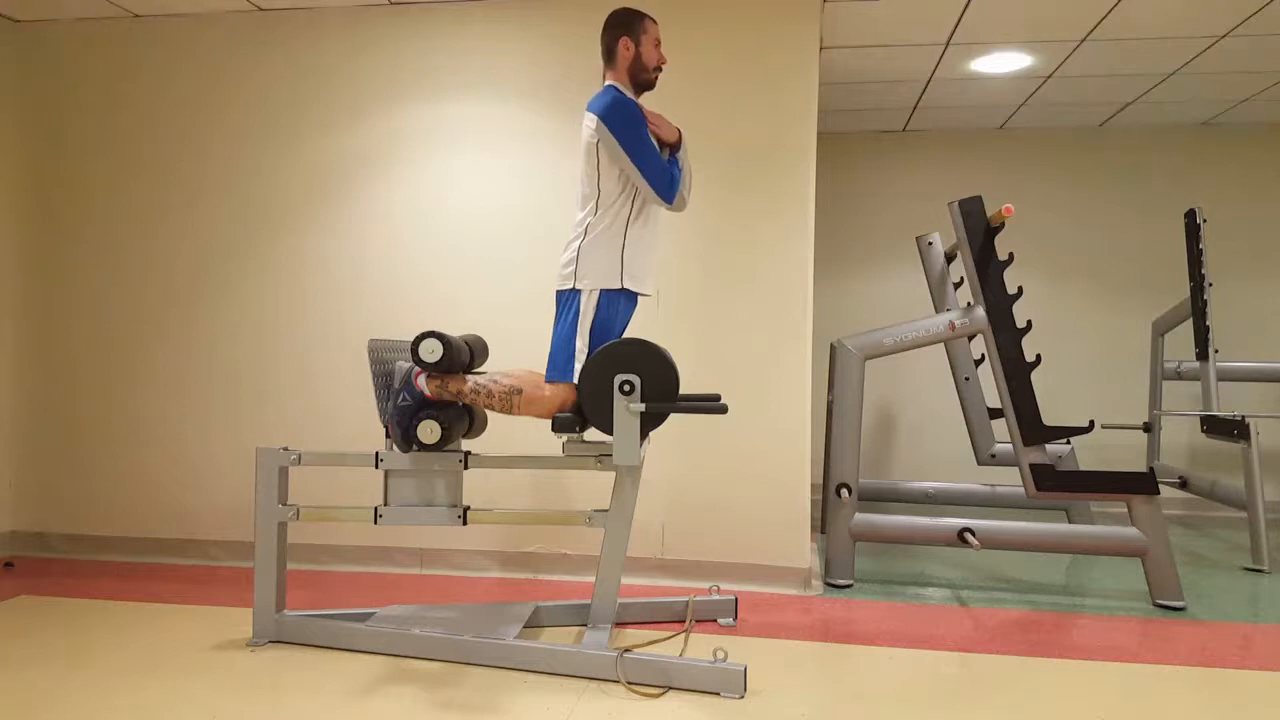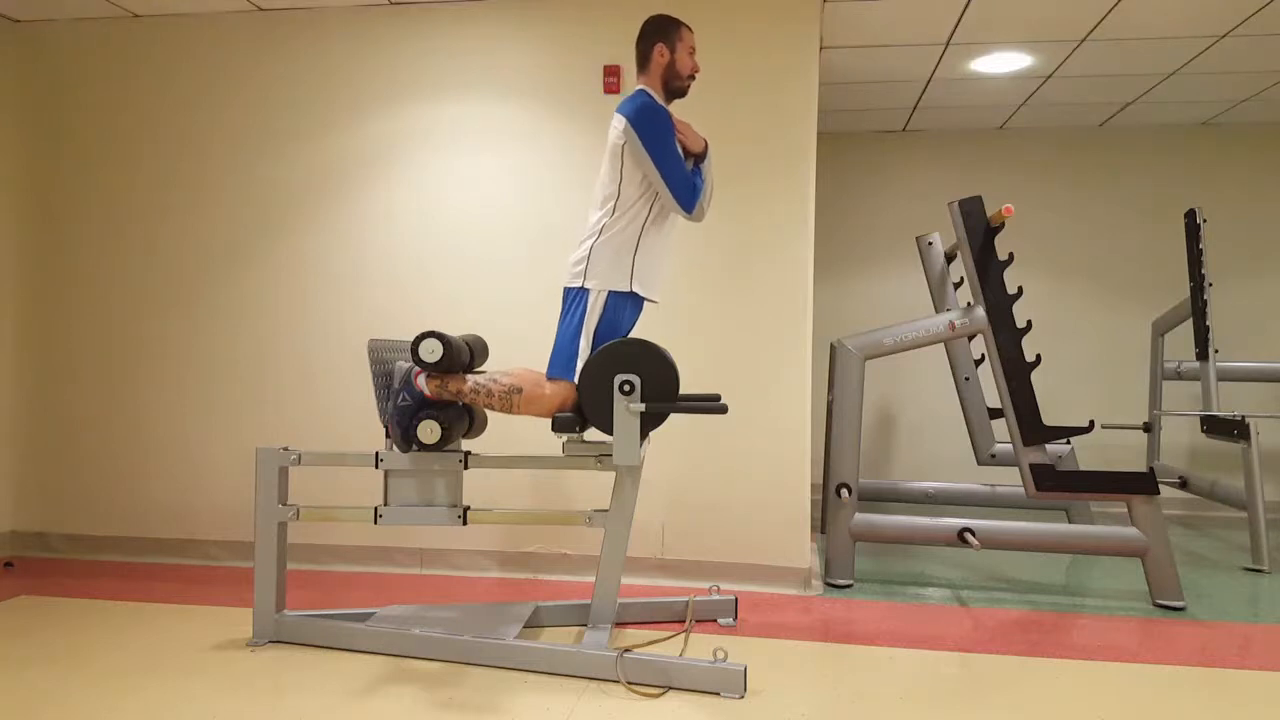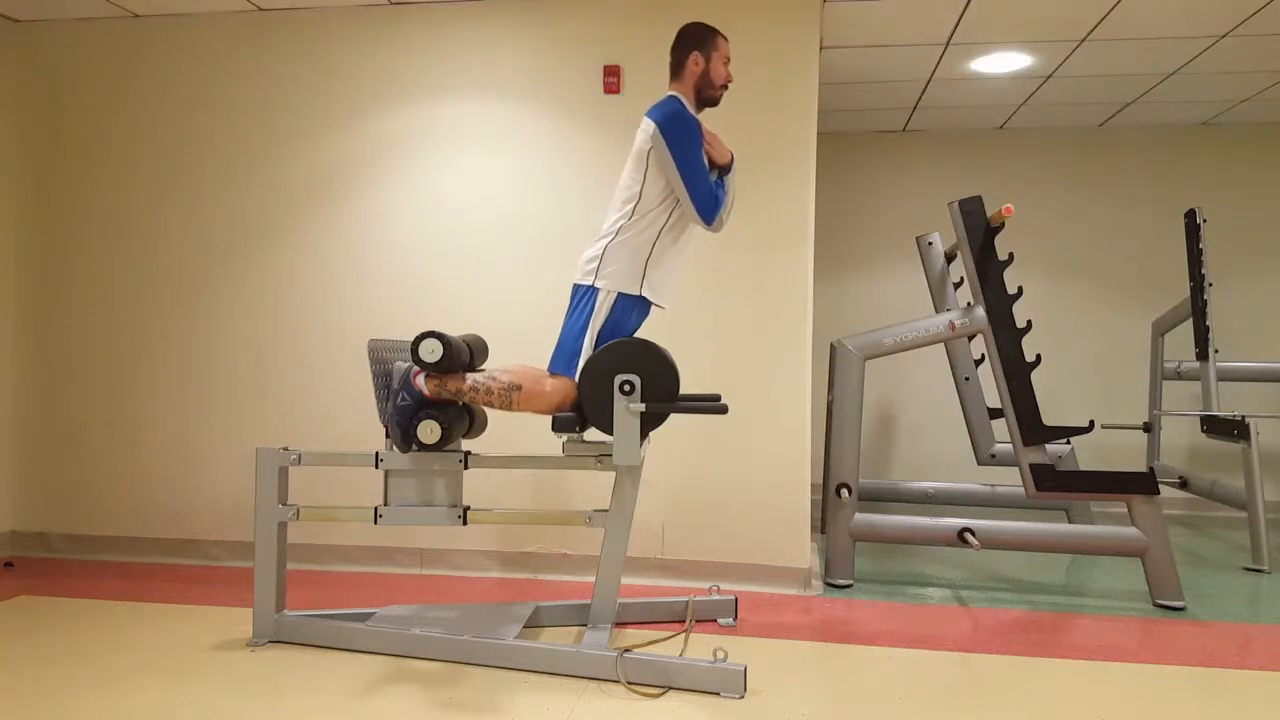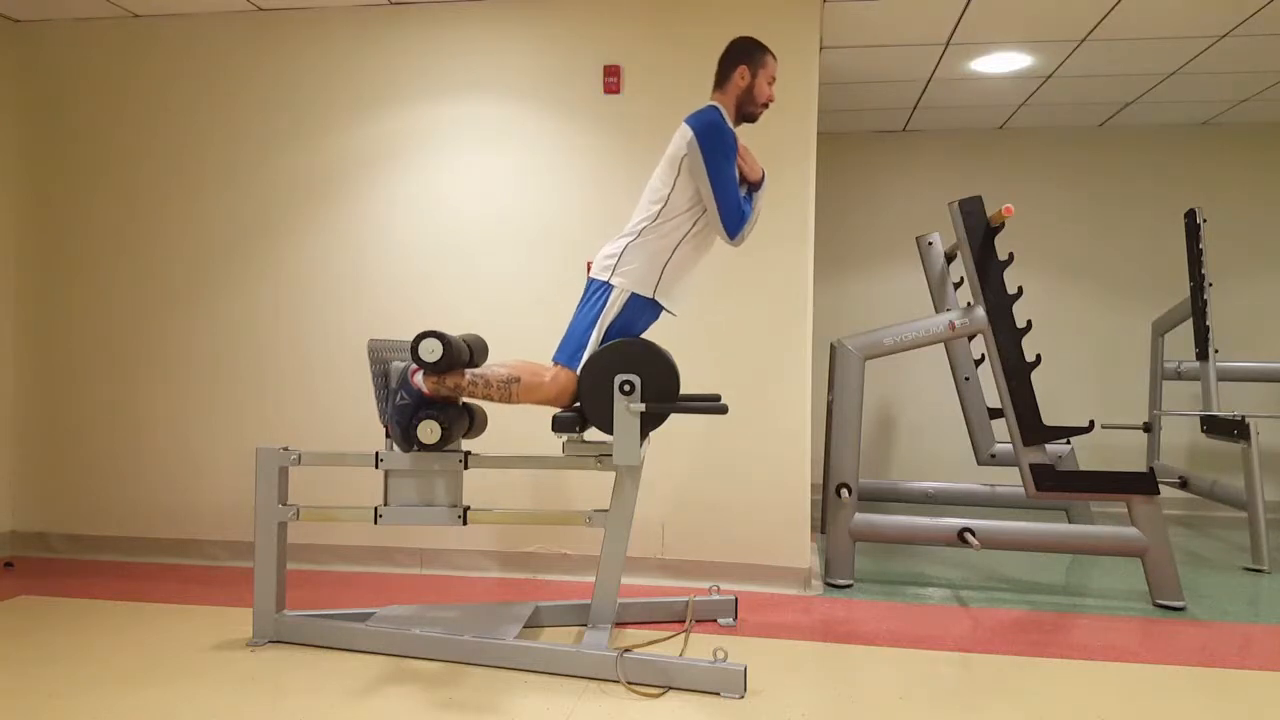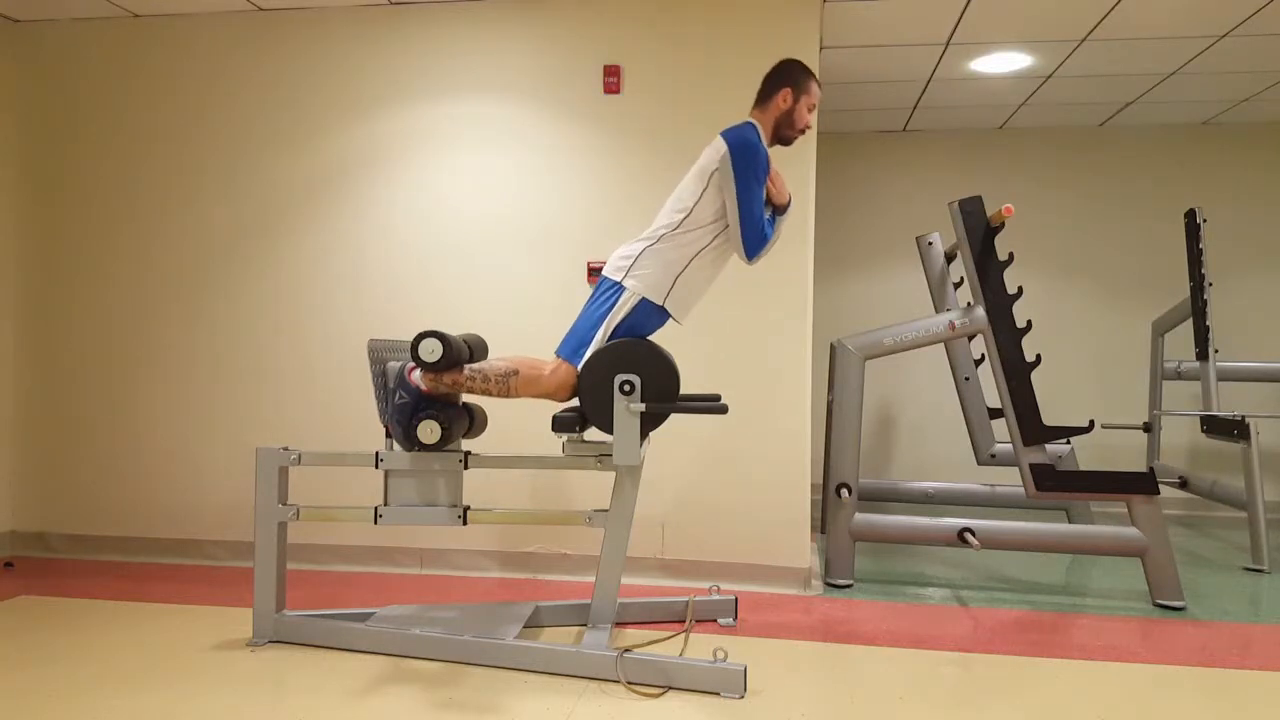
dt=0.5s
person 1, frame 1
left shoulder: (624, 112)
right shoulder: (617, 107)
left elbow: (679, 196)
right elbow: (668, 193)
left wrist: (673, 143)
right wrist: (670, 151)
left hip: (612, 278)
right hip: (598, 278)
left knee: (561, 389)
right knee: (560, 396)
left ankle: (433, 381)
right ankle: (425, 384)
person 1, frame 2
left shoulder: (651, 117)
right shoulder: (647, 112)
left elbow: (698, 207)
right elbow: (689, 202)
left wrist: (699, 153)
right wrist: (694, 159)
left hip: (618, 281)
right hip: (605, 279)
left knee: (560, 387)
right knee: (559, 395)
left ankle: (440, 381)
right ankle: (424, 383)
person 1, frame 3
left shoulder: (680, 125)
right shoulder: (676, 118)
left elbow: (716, 217)
right elbow: (708, 214)
left wrist: (723, 165)
right wrist: (719, 169)
left hip: (627, 284)
right hip: (614, 281)
left knee: (561, 386)
right knee: (559, 392)
left ankle: (433, 381)
right ankle: (422, 382)
person 1, frame 4
left shoulder: (714, 133)
right shoulder: (713, 128)
left elbow: (737, 229)
right elbow: (732, 228)
left wrist: (754, 182)
right wrist: (749, 187)
left hip: (638, 284)
right hip: (629, 280)
left knee: (564, 382)
right knee: (560, 385)
left ankle: (435, 378)
right ankle: (423, 381)
person 1, frame 5
left shoulder: (744, 147)
right shoulder: (747, 145)
left elbow: (751, 243)
right elbow: (750, 246)
left wrist: (778, 205)
right wrist: (776, 209)
left hip: (643, 286)
right hip: (641, 284)
left knee: (565, 379)
right knee: (560, 379)
left ankle: (440, 375)
right ankle: (422, 379)
